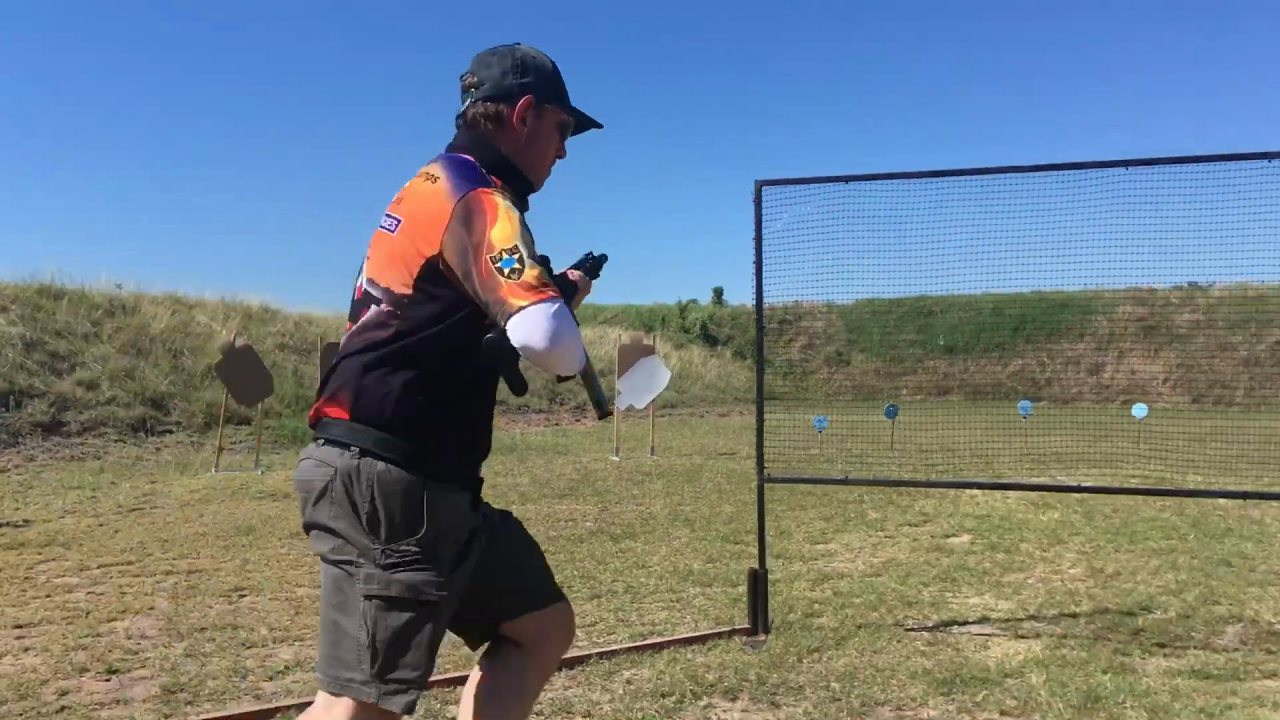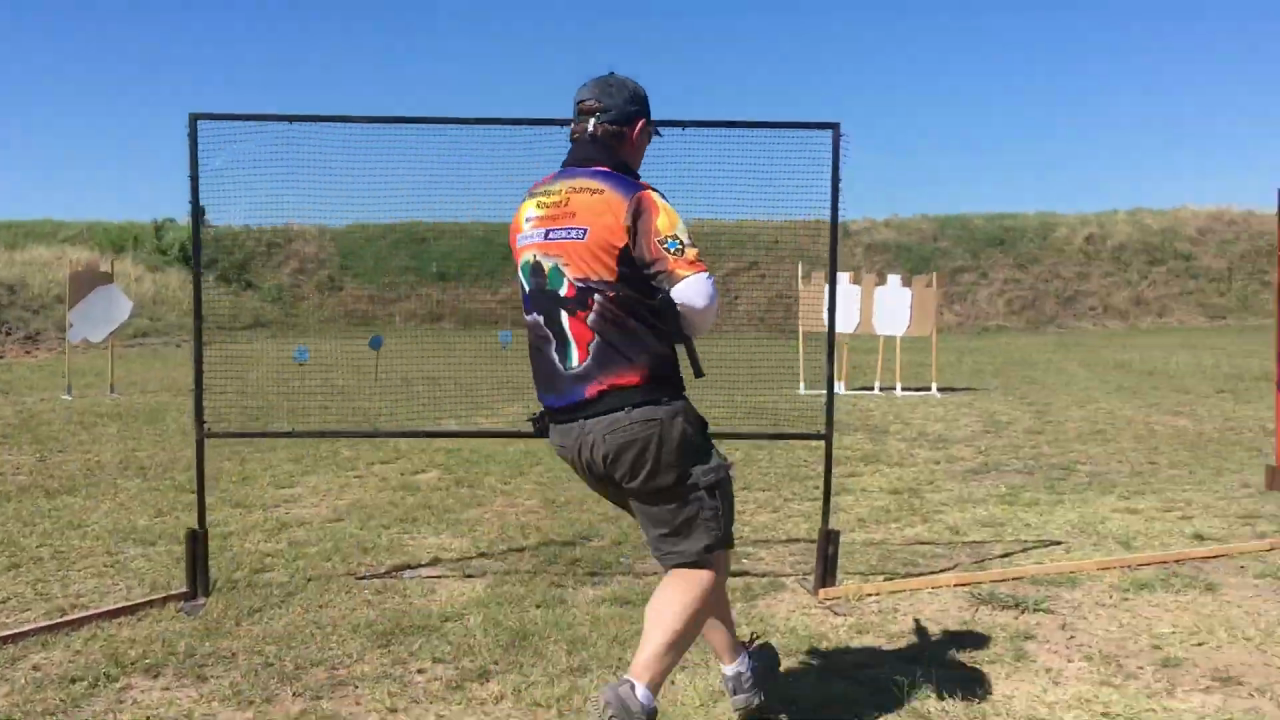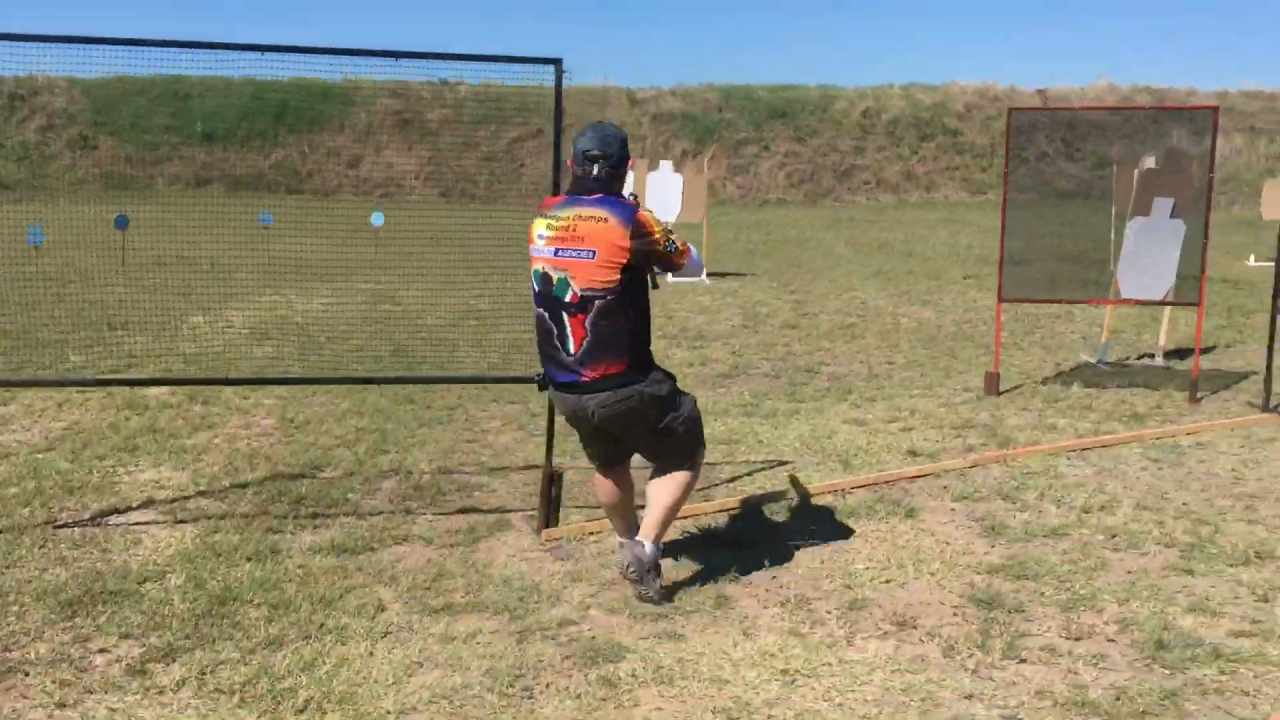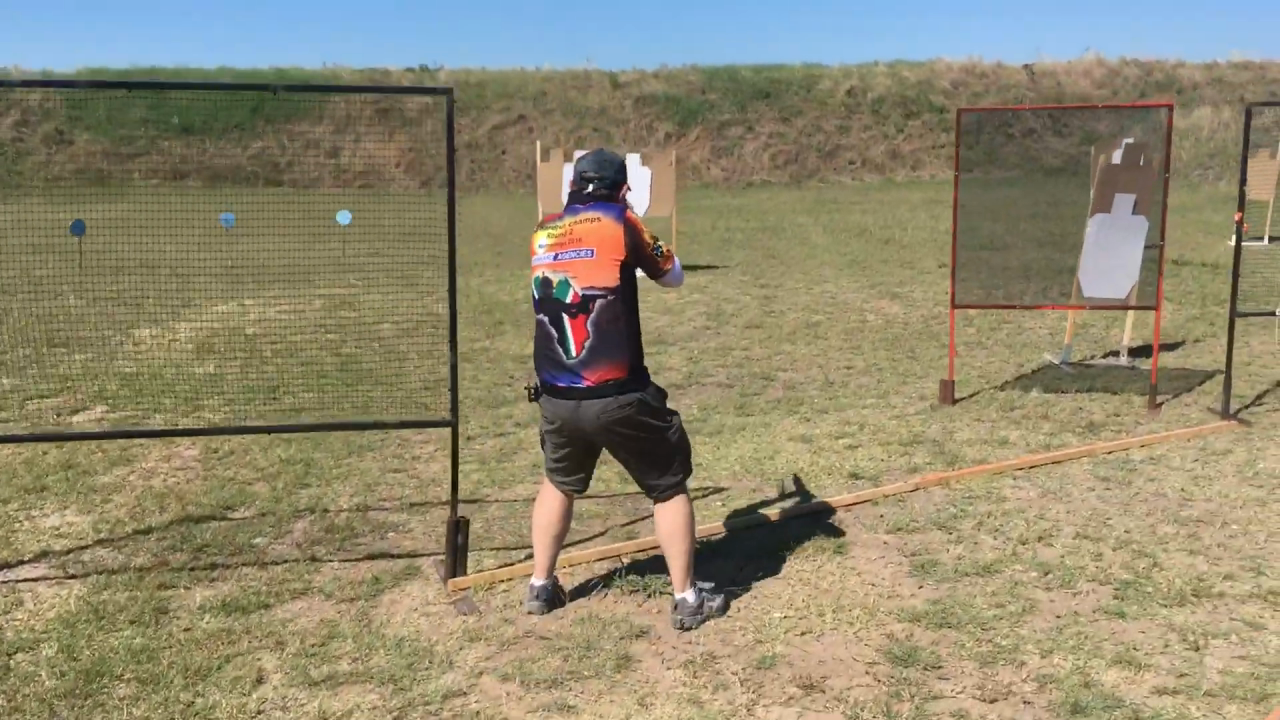
dt=0.5s
person 1, frame 1
left shoulder: (428, 195)
right shoulder: (477, 197)
right elbow: (543, 335)
left wrist: (553, 294)
right wrist: (570, 352)
left hip: (412, 479)
right hip: (381, 480)
left knee: (544, 629)
person 1, frame 2
left shoulder: (529, 209)
right shoulder: (634, 200)
right elbow: (697, 294)
right wrist: (692, 321)
left hip: (568, 427)
right hip: (639, 415)
left knee: (682, 546)
right knee: (697, 563)
left ankle: (738, 667)
person 1, frame 3
left shoulder: (542, 220)
right shoulder: (632, 219)
right elbow: (690, 263)
right wrist: (656, 242)
left hip: (563, 387)
right hip: (623, 386)
left knee: (607, 456)
right knee: (683, 459)
left ankle: (627, 540)
right ankle: (643, 547)
person 1, frame 4
left shoulder: (542, 235)
right shoulder: (620, 222)
right elbow: (672, 275)
left hip: (557, 399)
right hip: (619, 396)
left knee: (559, 482)
right knee: (668, 485)
left ankle: (540, 586)
right ankle: (687, 597)
